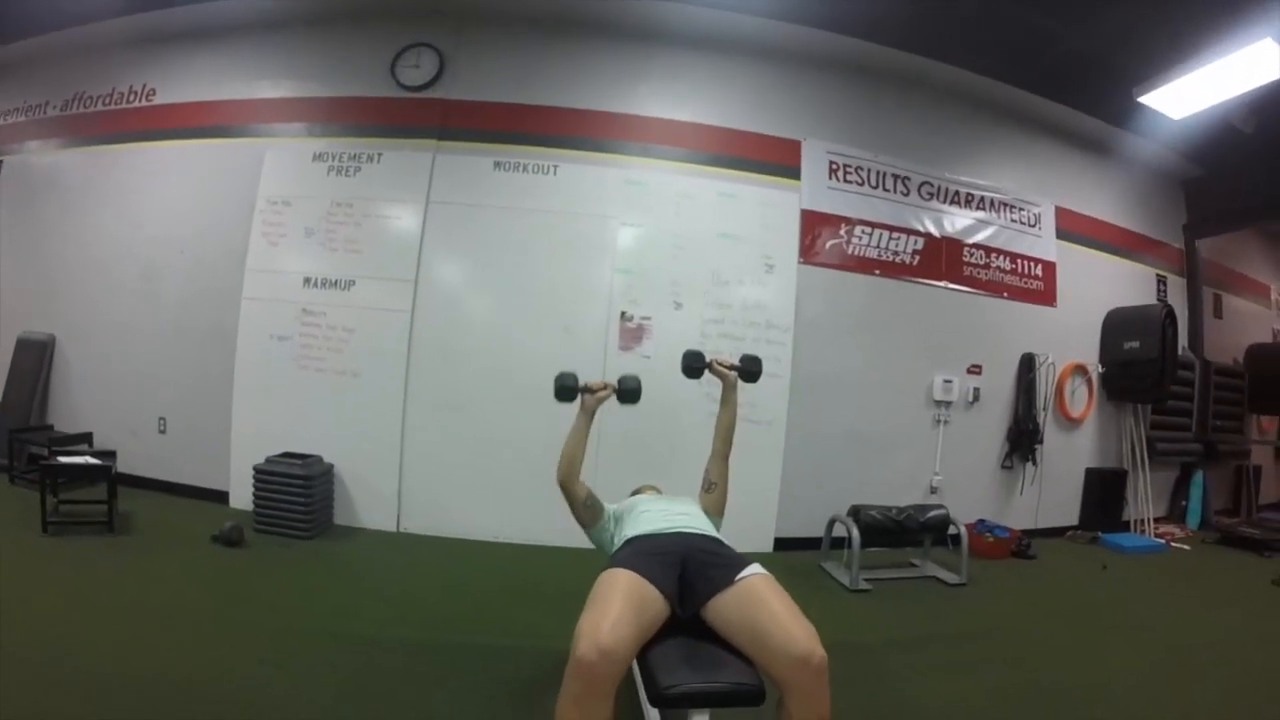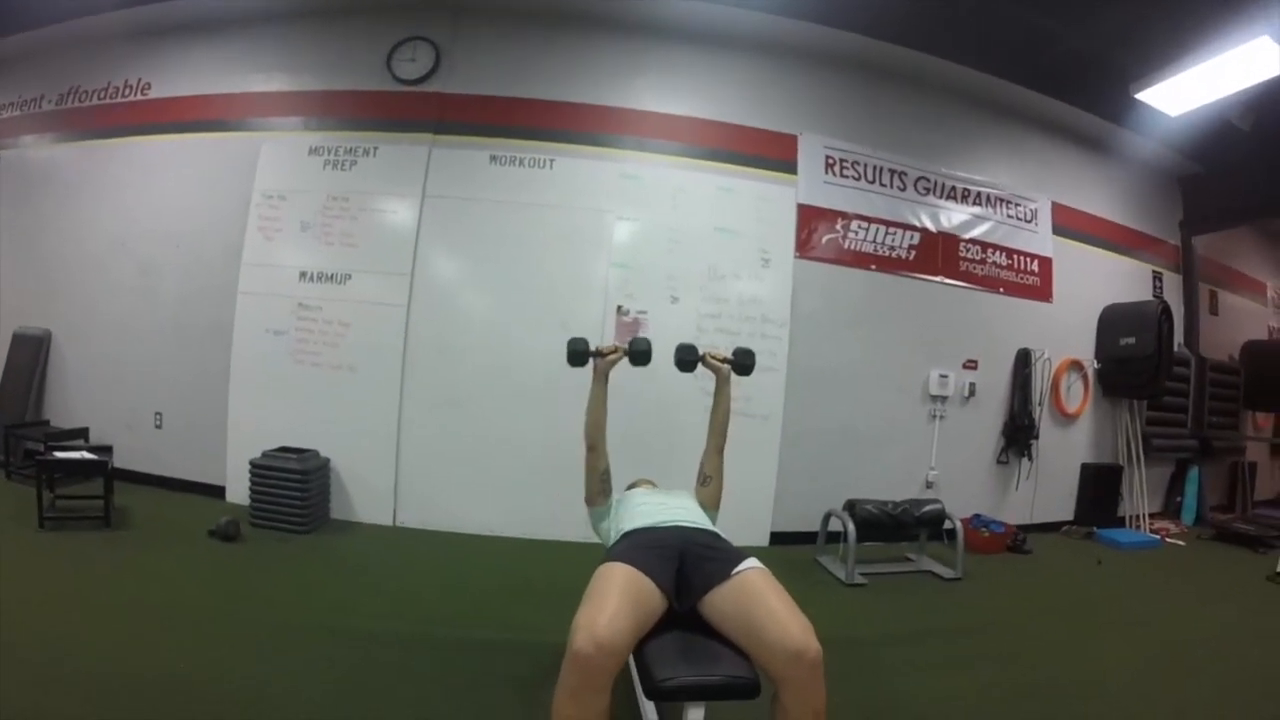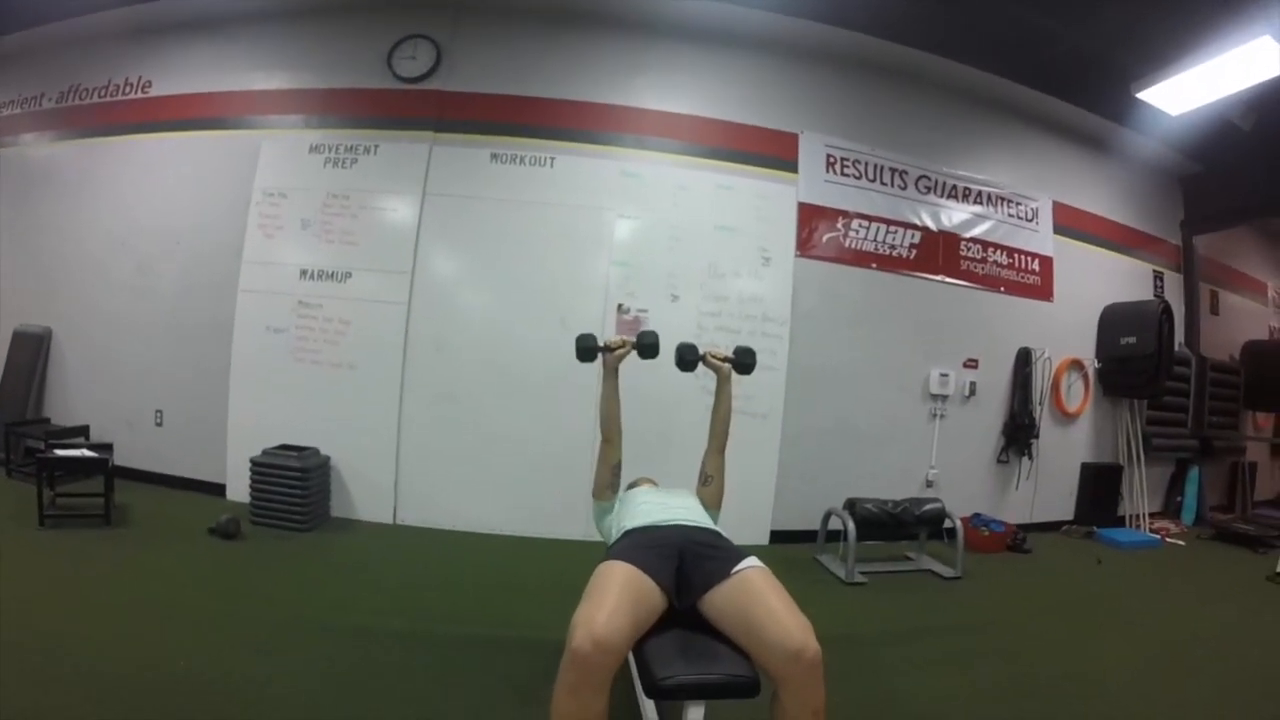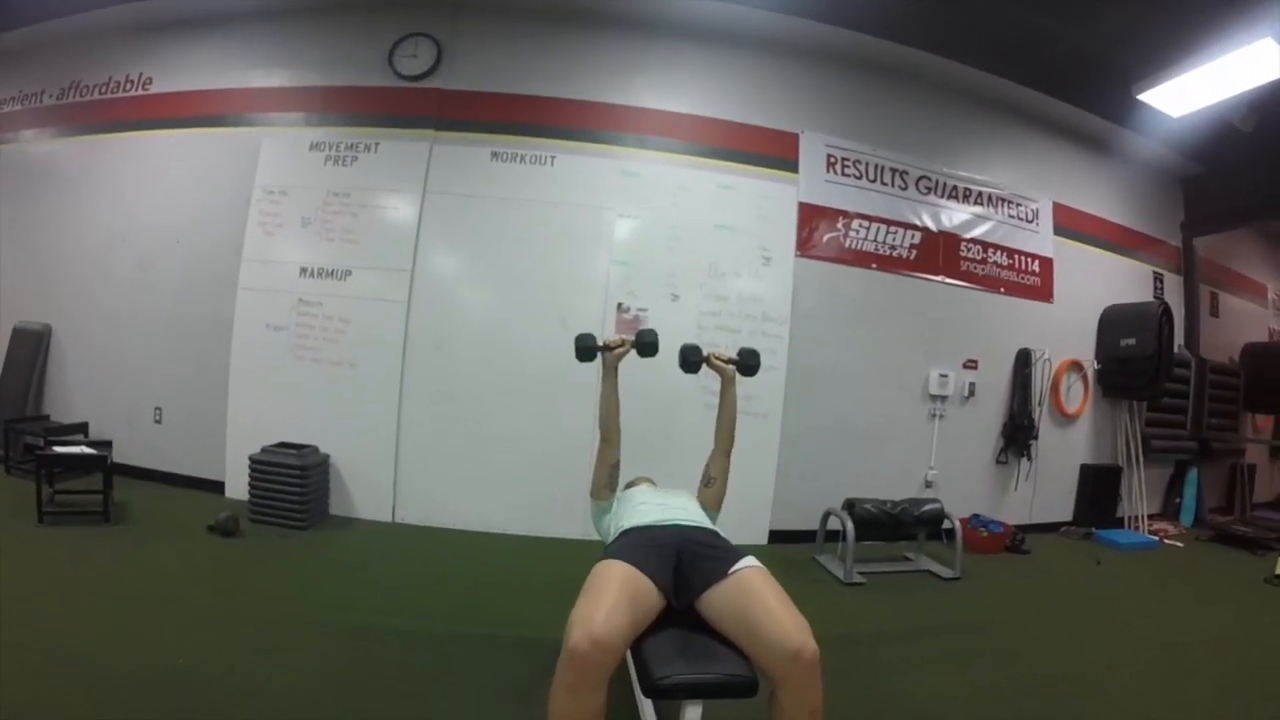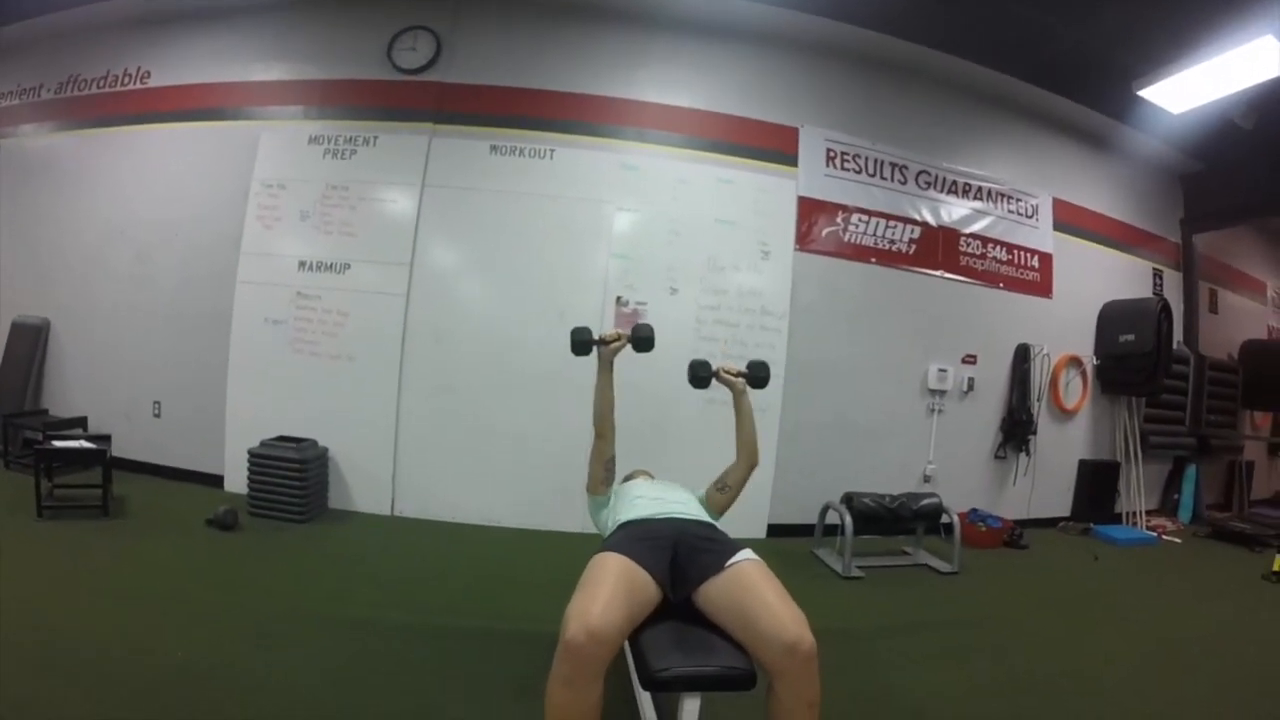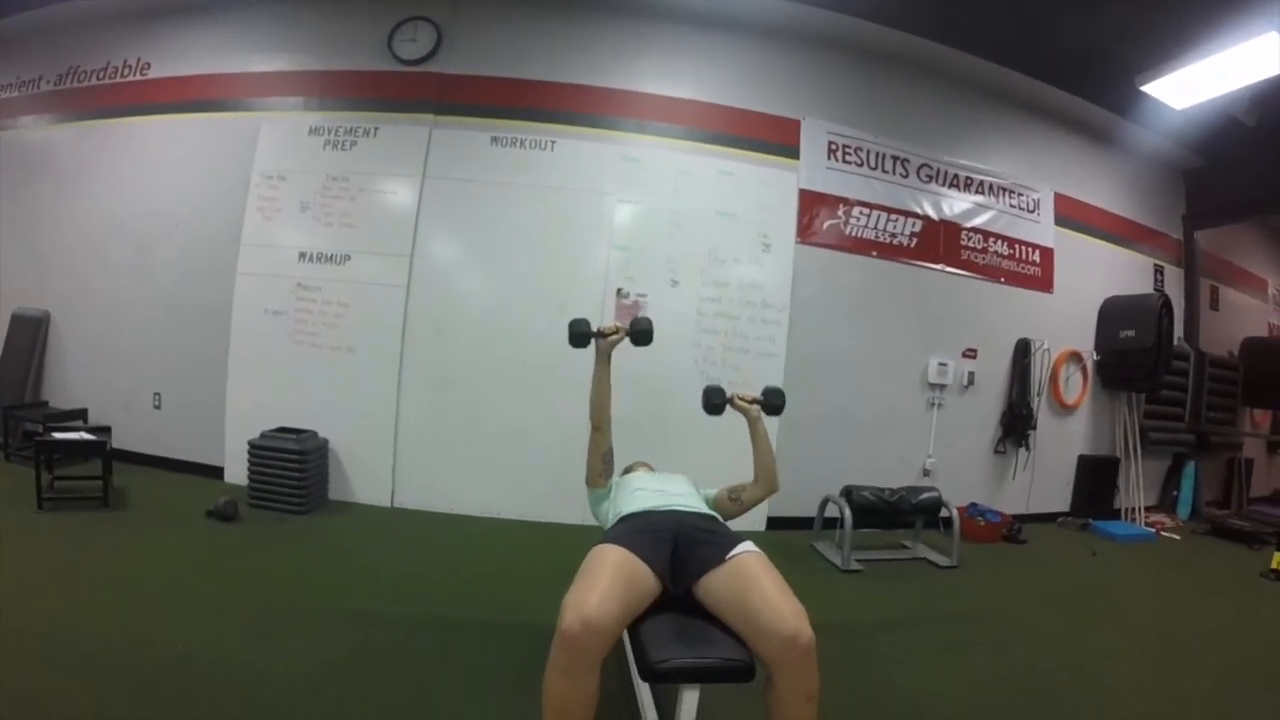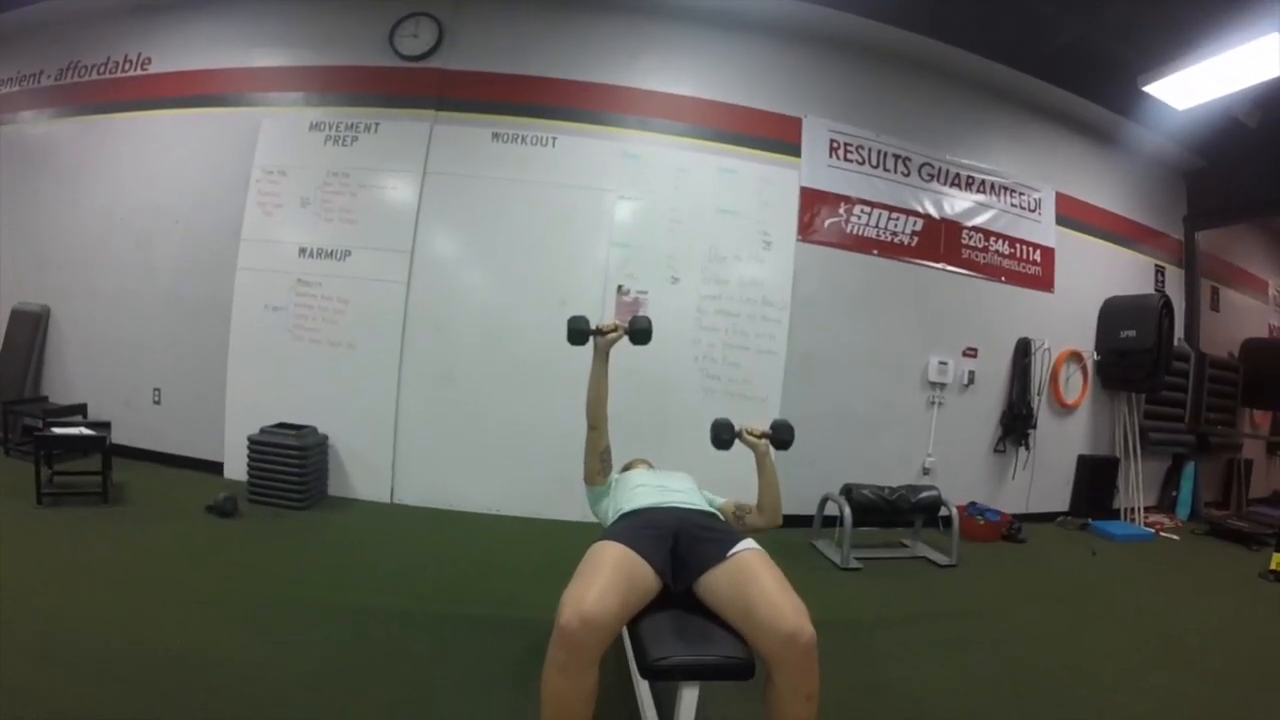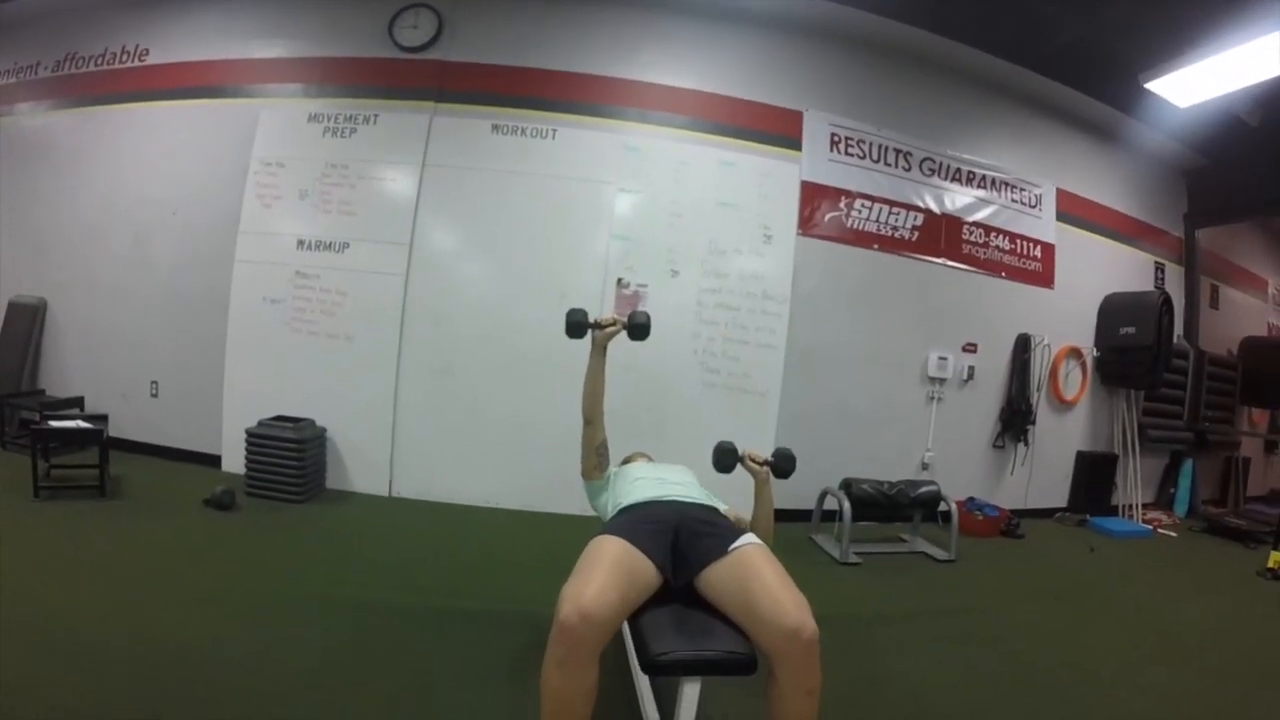
dt=0.2s
person 1, frame 1
left shoulder: (698, 511)
right shoulder: (615, 519)
left elbow: (719, 457)
right elbow: (568, 479)
left wrist: (729, 389)
right wrist: (587, 410)
left knee: (809, 663)
right knee: (591, 660)
person 1, frame 2
left shoulder: (693, 504)
right shoulder: (612, 512)
left elbow: (714, 450)
right elbow: (595, 448)
left wrist: (723, 381)
right wrist: (599, 377)
left knee: (804, 657)
right knee: (589, 652)
person 1, frame 3
left shoulder: (696, 505)
right shoulder: (614, 510)
left elbow: (716, 447)
right elbow: (611, 441)
left wrist: (724, 379)
right wrist: (610, 370)
left knee: (803, 656)
right knee: (587, 650)
person 1, frame 4
left shoulder: (696, 506)
right shoulder: (613, 509)
left elbow: (722, 449)
right elbow: (610, 440)
left wrist: (727, 382)
right wrist: (610, 369)
left hip: (708, 545)
left knee: (801, 656)
right knee: (584, 648)
person 1, frame 5
left shoulder: (693, 500)
right shoulder: (611, 502)
left elbow: (746, 462)
right elbow: (604, 435)
left wrist: (739, 397)
right wrist: (605, 364)
left hip: (704, 538)
left knee: (798, 649)
right knee: (581, 641)
person 1, frame 6
left shoulder: (695, 493)
right shoulder: (611, 494)
left elbow: (765, 486)
right elbow: (600, 428)
left wrist: (754, 422)
right wrist: (603, 355)
left hip: (705, 529)
right hip: (637, 527)
left knee: (797, 643)
right knee: (577, 632)
person 1, frame 7
left shoulder: (694, 488)
right shoulder: (611, 491)
left elbow: (767, 518)
right elbow: (597, 426)
left wrist: (763, 454)
right wrist: (602, 354)
left hip: (706, 528)
right hip: (637, 525)
left knee: (797, 640)
right knee: (575, 629)
person 1, frame 8
left shoulder: (692, 480)
right shoulder: (610, 484)
left elbow: (761, 537)
right elbow: (592, 420)
left wrist: (761, 481)
right wrist: (599, 348)
left hip: (706, 521)
right hip: (637, 517)
left knee: (799, 636)
right knee: (576, 622)
